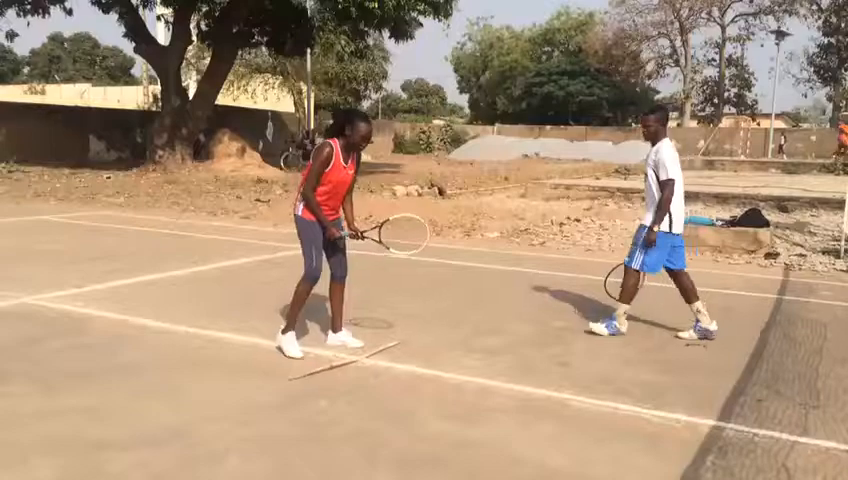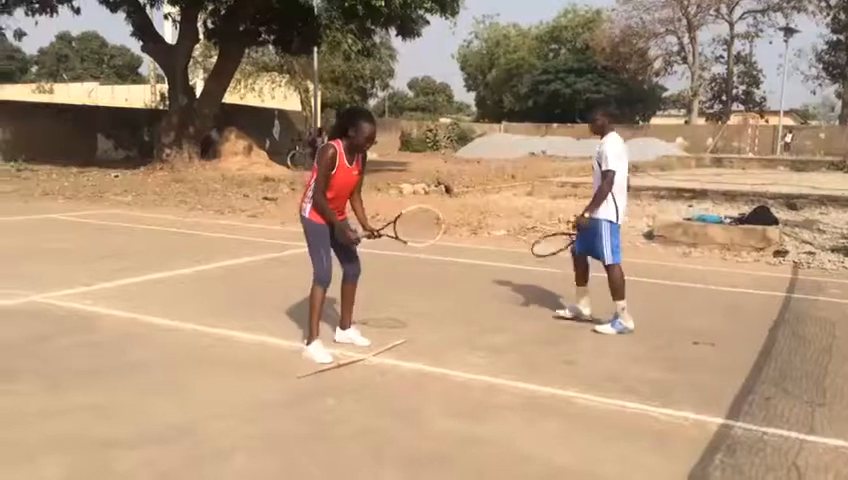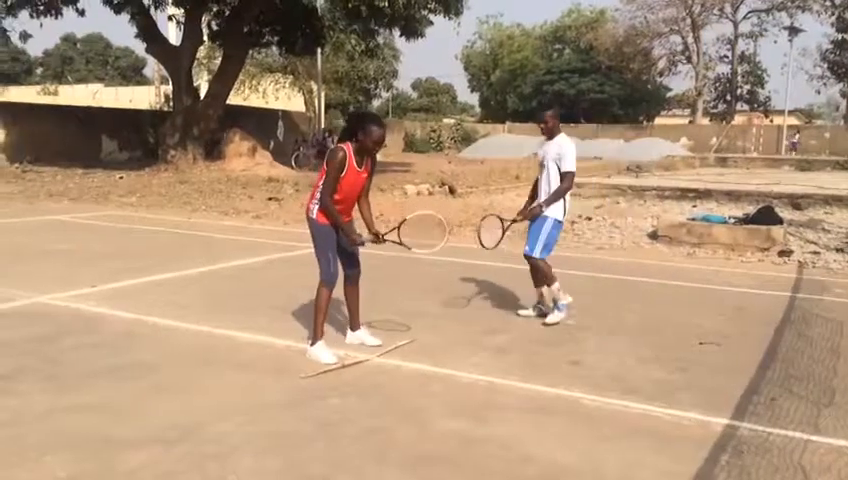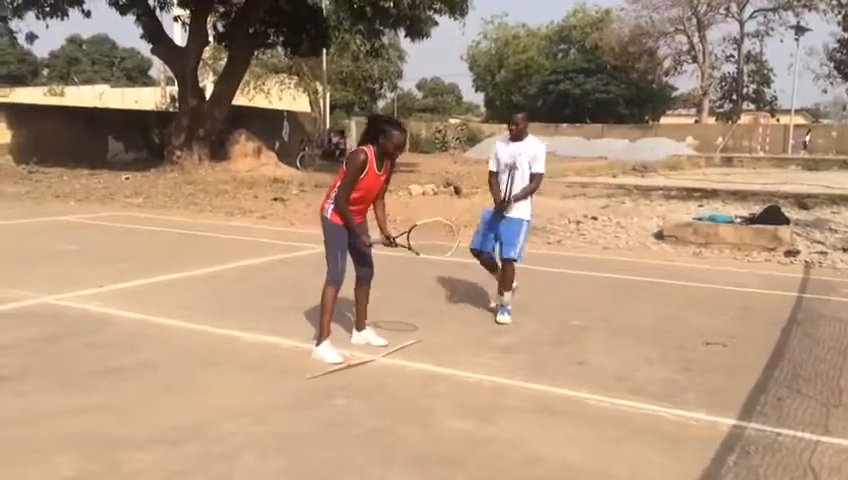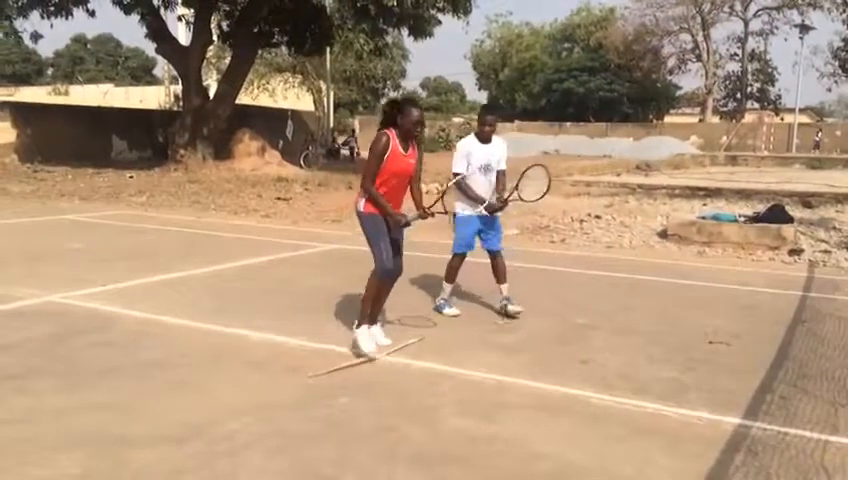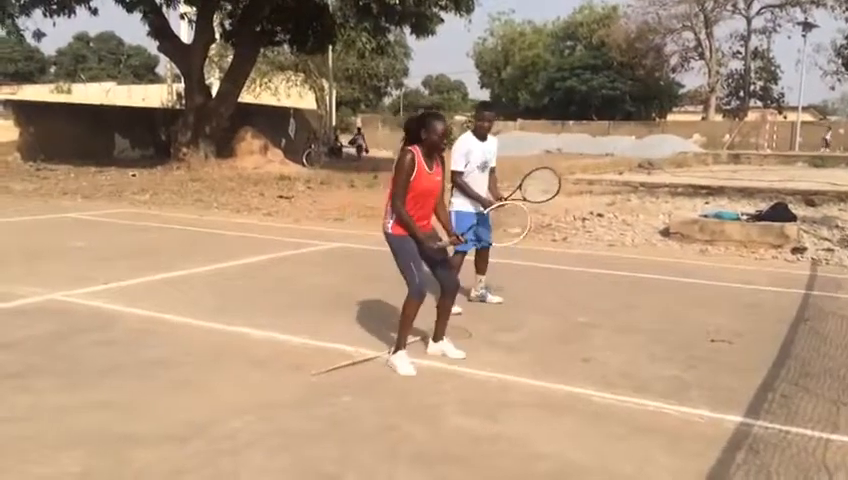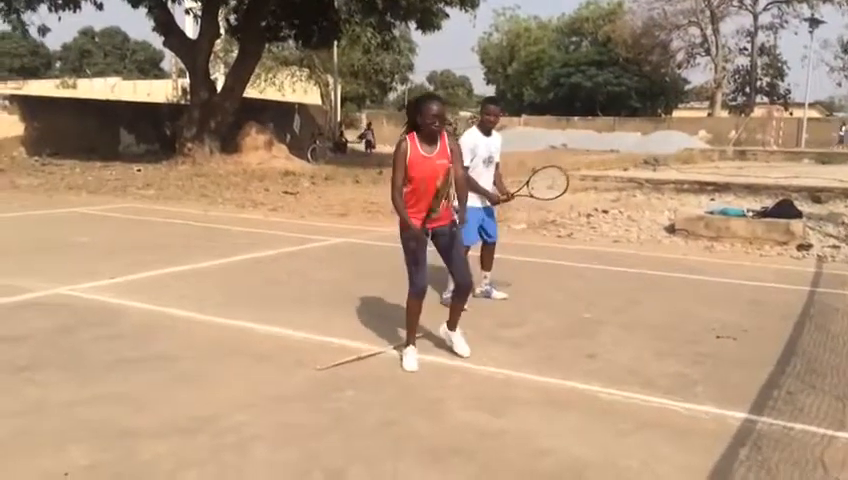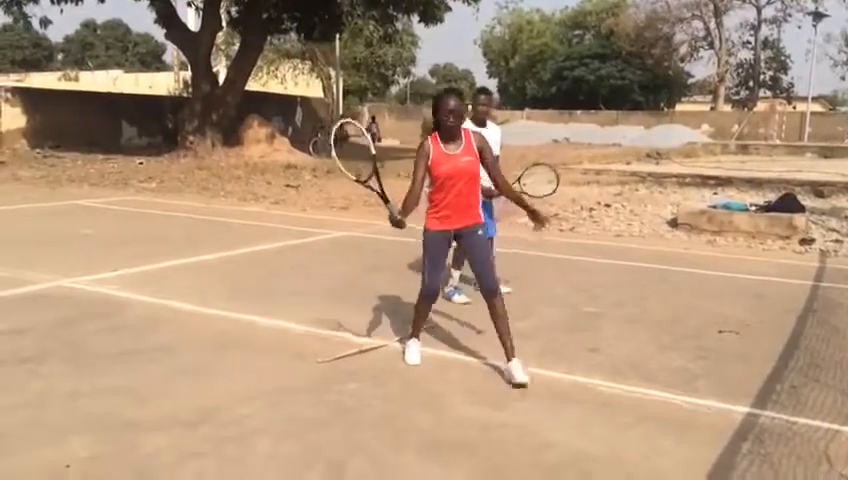
dt=0.4s
person 1, frame 1
left shoulder: (355, 156)
right shoulder: (327, 150)
left elbow: (346, 194)
right elbow: (307, 191)
left wrist: (351, 224)
right wrist: (327, 226)
left hip: (332, 217)
right hip: (309, 214)
left knee: (340, 271)
right knee: (313, 271)
left ankle: (336, 331)
right ankle: (287, 331)
person 1, frame 2
left shoulder: (361, 157)
right shoulder: (330, 152)
left elbow: (355, 194)
right elbow: (318, 197)
left wrist: (365, 225)
right wrist: (343, 230)
left hip: (338, 217)
right hip: (315, 216)
left knee: (353, 269)
right knee: (323, 275)
left ankle: (345, 328)
right ankle: (312, 342)
person 1, frame 3
left shoulder: (370, 159)
right shoulder: (340, 155)
left elbow: (363, 197)
right elbow: (325, 199)
left wrist: (372, 229)
right wrist: (349, 233)
left hip: (343, 217)
right hip: (322, 216)
left knee: (353, 272)
right knee: (329, 275)
left ankle: (355, 330)
right ankle: (316, 343)
person 1, frame 4
left shoulder: (389, 162)
right shoulder: (361, 157)
left elbow: (379, 199)
right elbow: (340, 200)
left wrist: (384, 231)
right wrist: (359, 234)
left hip: (357, 218)
right hip: (336, 216)
left knee: (366, 272)
right knee: (336, 276)
left ankle: (360, 330)
right ankle: (322, 342)
person 1, frame 5
left shoulder: (414, 145)
right shoulder: (383, 139)
left elbow: (414, 182)
right elbow: (367, 184)
left wrist: (421, 208)
right wrist: (391, 213)
left hip: (392, 212)
right hip: (371, 209)
left knee: (395, 269)
right knee: (385, 265)
left ankle: (373, 323)
right ankle: (361, 324)
person 1, frame 6
left shoulder: (439, 160)
right shoulder: (408, 158)
left elbow: (438, 202)
right elbow: (397, 205)
left wrist: (450, 232)
right wrist: (422, 239)
left hip: (424, 230)
right hip: (400, 230)
left knee: (451, 283)
right knee: (418, 287)
left ankle: (438, 341)
right ankle: (398, 352)
person 1, frame 7
left shoulder: (450, 144)
right shoulder: (405, 145)
left elbow: (460, 180)
right elbow: (396, 191)
left wrist: (461, 208)
right wrist: (409, 225)
left hip: (444, 222)
right hip: (413, 224)
left knee: (464, 281)
right knee: (418, 285)
left ankle: (451, 328)
right ankle: (410, 346)
person 1, frame 8
left shoulder: (476, 140)
right shoulder: (427, 146)
left elbow: (498, 180)
right elbow: (416, 188)
left wrist: (528, 208)
right wrist: (401, 214)
left hip: (471, 223)
right hip: (437, 226)
left knee: (491, 287)
right knee: (430, 288)
left ankle: (511, 361)
right ankle: (413, 339)
person 2, frame 1
left shoulder: (662, 152)
right shoulder: (660, 149)
left elbow: (667, 194)
left wrist: (654, 228)
left hip: (659, 223)
right hip: (669, 223)
left knee: (633, 267)
right knee: (676, 271)
left ankle: (618, 321)
right ankle: (705, 322)
person 2, frame 2
left shoulder: (609, 145)
right shoulder: (613, 142)
left elbow: (607, 184)
left wrist: (586, 213)
left hip: (605, 213)
right hip: (601, 212)
left knee: (610, 263)
right knee: (579, 253)
left ankle: (623, 318)
right ankle: (582, 306)
person 2, frame 3
left shoulder: (565, 146)
right shoulder: (544, 146)
left elbow: (567, 183)
left wrist: (541, 206)
right wrist: (526, 206)
left hip: (552, 212)
right hip: (540, 210)
left knee: (533, 256)
right knee: (531, 256)
left ankle: (560, 299)
right ankle: (542, 304)
person 2, frame 4
left shoulder: (536, 146)
right shoulder: (499, 145)
left elbow: (535, 183)
right elbow: (493, 177)
left wrist: (512, 200)
right wrist: (498, 199)
left hip: (518, 212)
right hip: (496, 209)
left knee: (507, 258)
right knee: (478, 249)
left ankle: (505, 304)
right ankle: (505, 282)
person 2, frame 5
left shoulder: (500, 145)
right shoulder: (464, 146)
left elbow: (500, 176)
right elbow: (458, 181)
left wrist: (501, 199)
right wrist: (483, 201)
left hip: (491, 210)
right hip: (466, 210)
left knee: (496, 252)
right knee: (460, 252)
left ankle: (506, 300)
right ankle: (443, 298)
person 2, frame 6
left shoulder: (493, 142)
right shoulder: (463, 143)
right elbow: (456, 179)
left wrist: (496, 195)
right wrist: (481, 199)
left hip: (482, 207)
right hip: (463, 206)
left knee: (485, 246)
right knee: (461, 250)
left ankle: (479, 290)
person 2, frame 7
left shoulder: (497, 138)
right shoulder: (469, 138)
right elbow: (462, 174)
left wrist: (502, 189)
right wrist: (487, 193)
left hip: (486, 202)
right hip: (469, 202)
left knee: (490, 241)
right knee: (465, 245)
left ankle: (484, 286)
right ankle: (450, 291)
person 2, frame 8
left shoulder: (495, 130)
right shoulder: (463, 131)
left elbow: (494, 162)
right wrist: (481, 188)
left hip: (486, 195)
left knee: (489, 236)
right ankle: (452, 286)
